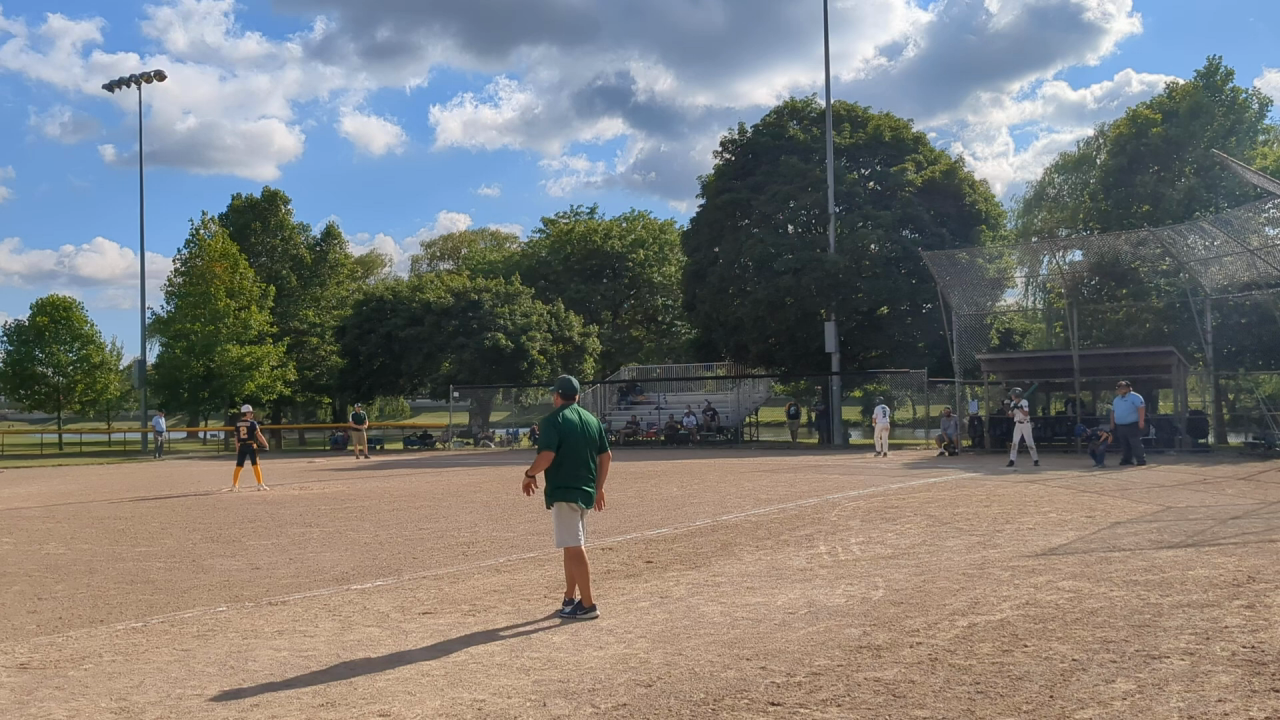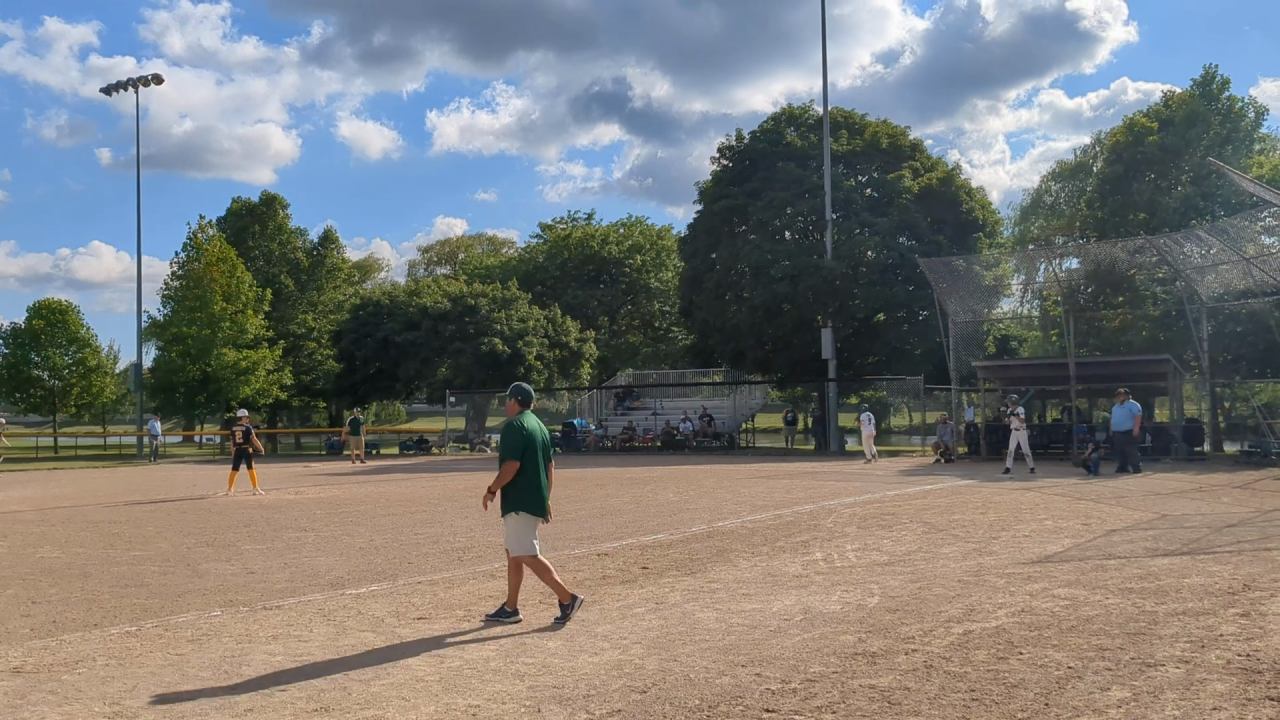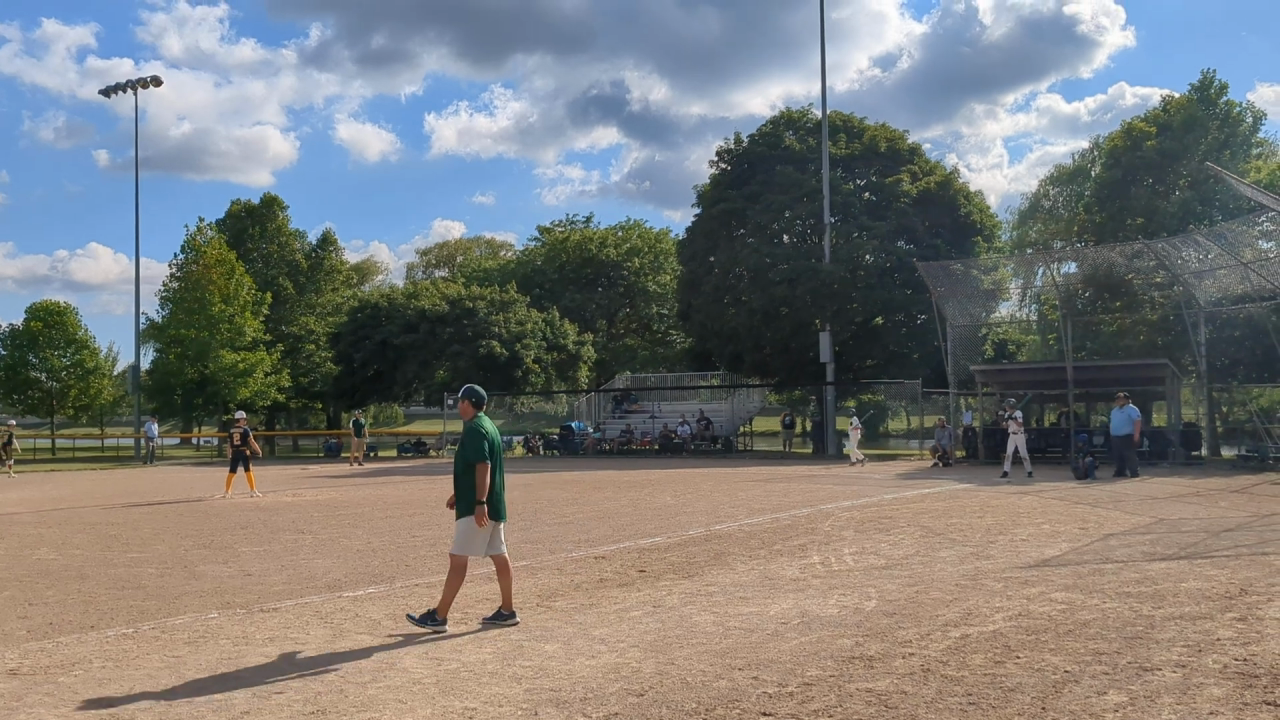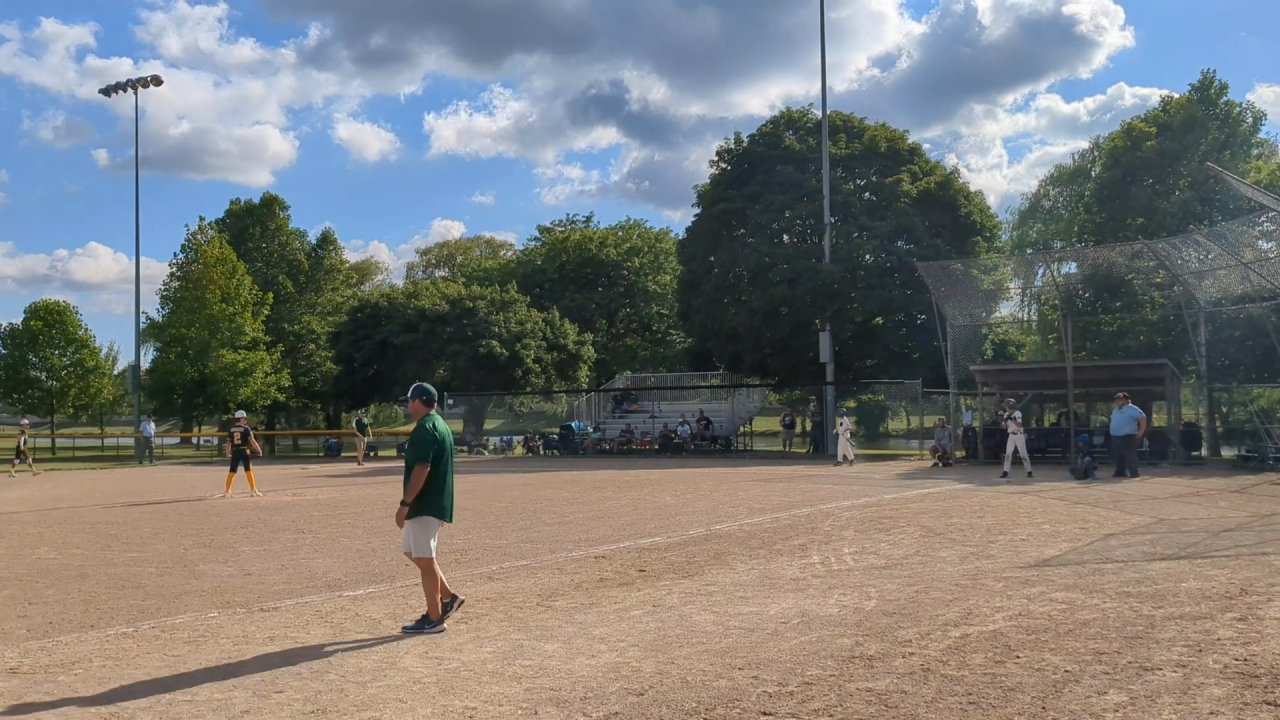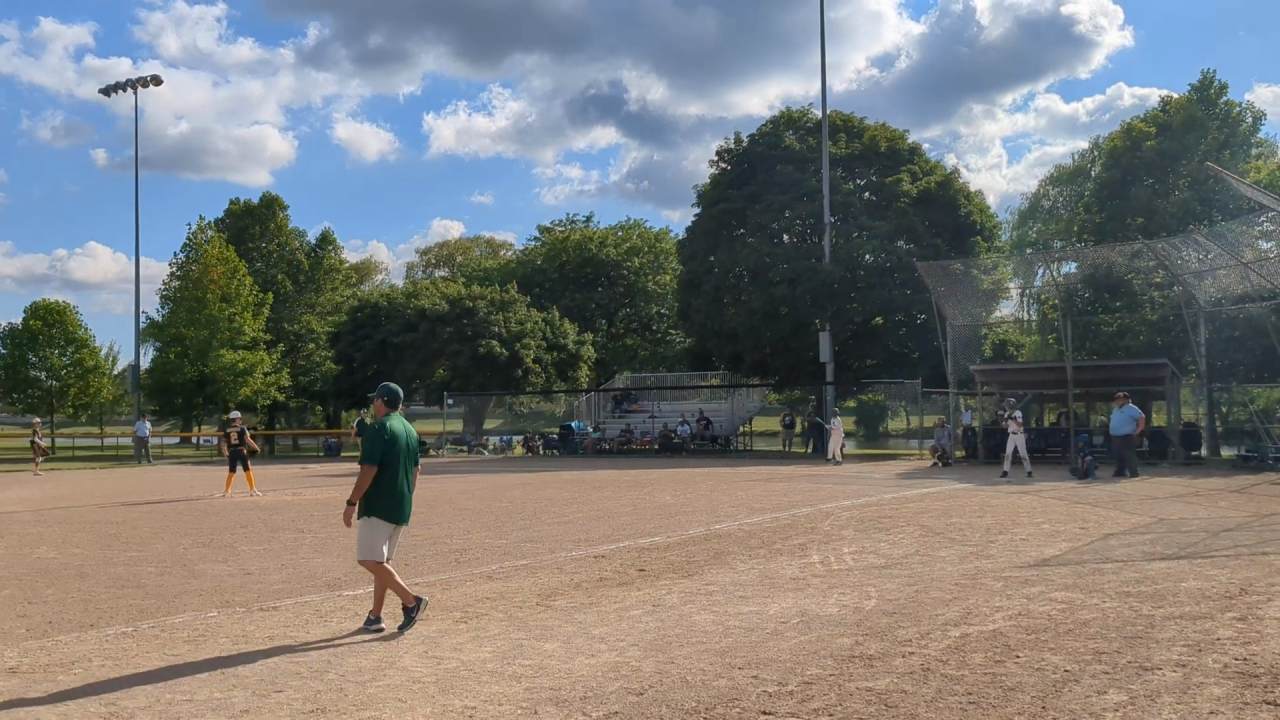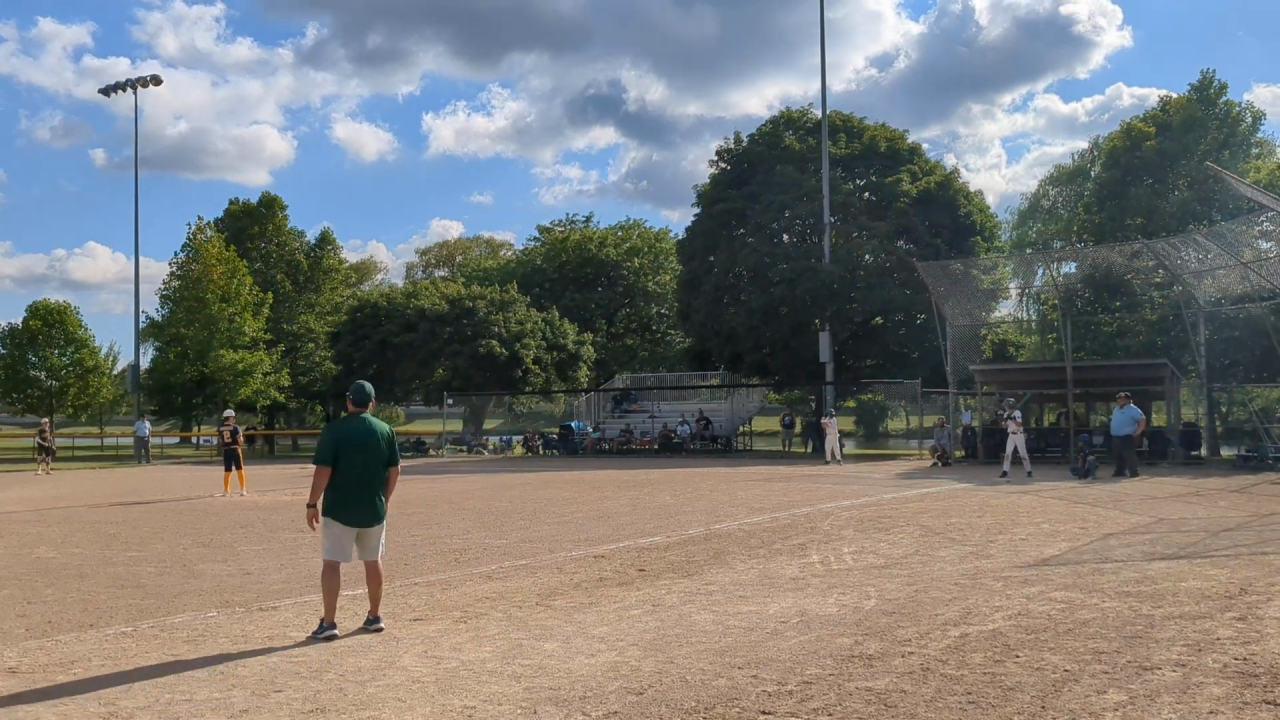
dt=0.4s
person 1, frame 1
left shoulder: (553, 420)
right shoulder: (592, 419)
left elbow: (546, 456)
right elbow: (605, 457)
left wrist: (530, 475)
right wrist: (599, 489)
left hip: (563, 494)
right hip: (586, 492)
left knee: (573, 548)
right knee: (569, 545)
left ankle: (587, 605)
right ankle: (570, 599)
person 1, frame 2
left shoulder: (514, 426)
right shoulder: (539, 426)
left elbow: (511, 466)
right elbow: (550, 465)
left wrist: (492, 490)
right wrist: (545, 499)
left hip: (520, 502)
right hip: (536, 501)
left knee: (528, 556)
right knee: (515, 554)
left ankle: (568, 598)
right ankle: (510, 608)
person 1, frame 3
left shoulder: (474, 429)
right shoulder: (487, 426)
left elbow: (482, 468)
left wrist: (480, 503)
right wrist: (457, 495)
left hip: (476, 507)
right hip: (493, 505)
left knee: (458, 558)
right knee: (498, 556)
left ankle: (439, 616)
right ankle: (507, 611)
person 1, frame 4
left shoulder: (424, 428)
right shoulder: (441, 426)
left elbow: (421, 469)
left wrist: (404, 503)
left hip: (425, 505)
right hip: (436, 503)
left knee: (422, 558)
right knee: (416, 553)
left ankle: (435, 618)
right ankle: (448, 597)
person 1, frame 5
left shoulder: (378, 428)
right shoulder: (410, 430)
left elbow: (368, 470)
right elbow: (416, 470)
left wrist: (351, 503)
left hip: (378, 507)
right hip: (401, 507)
left knee: (369, 560)
right knee: (382, 559)
left ankle: (412, 600)
right ankle: (375, 616)
person 1, frame 6
left shoulder: (335, 429)
right shoulder: (385, 430)
left elbow: (323, 470)
right elbow: (394, 471)
left wrist: (312, 504)
right wrist: (385, 500)
left hip: (339, 509)
right hip: (373, 509)
left knee: (332, 563)
right knee: (373, 562)
left ankle: (328, 623)
right ankle: (374, 617)
